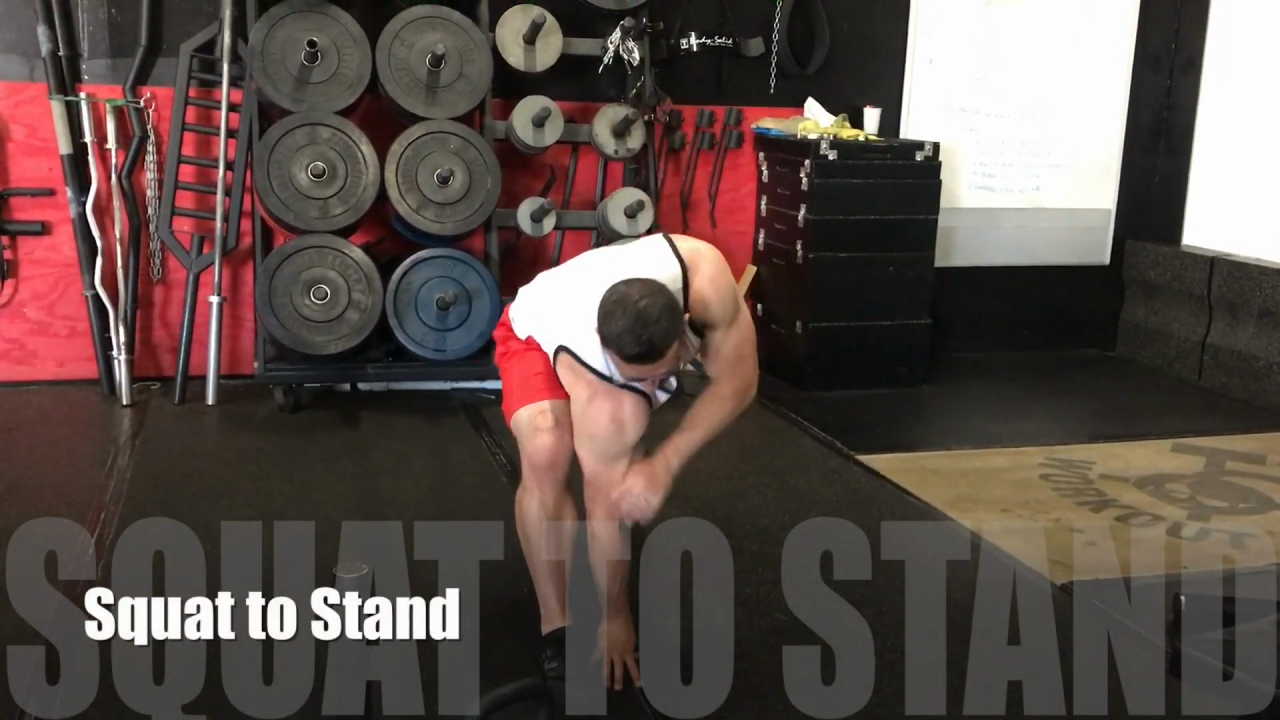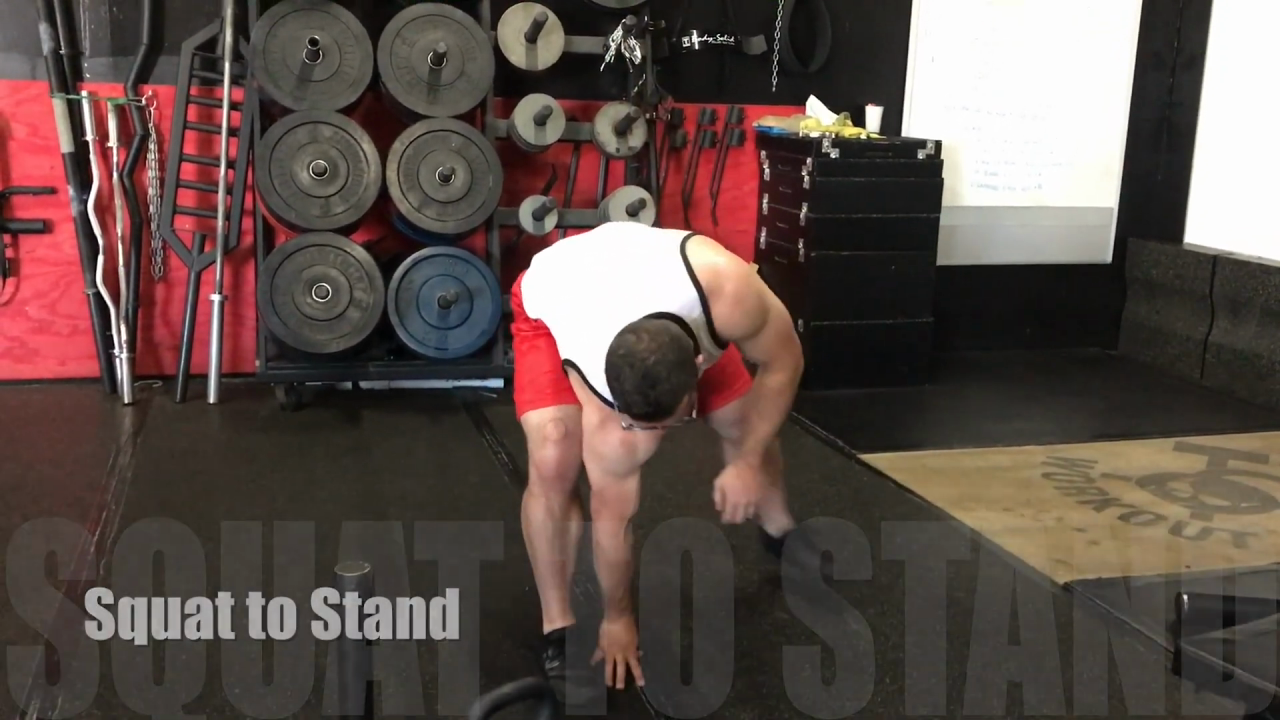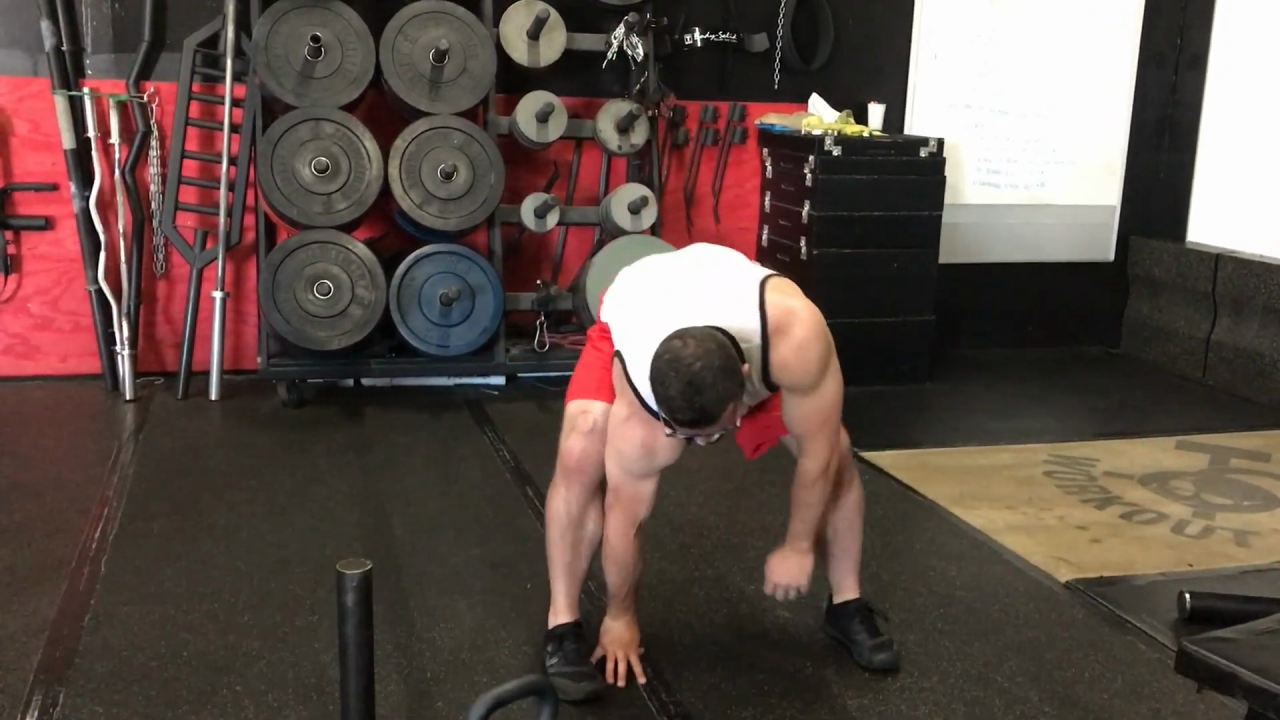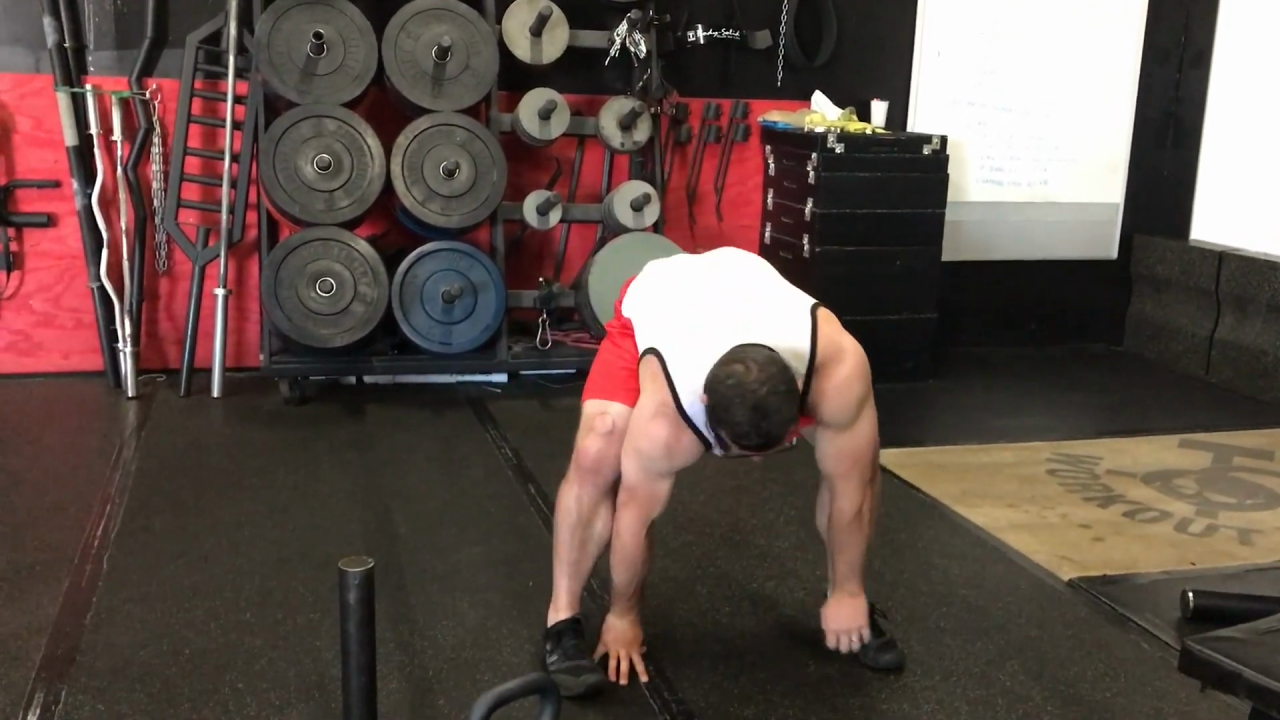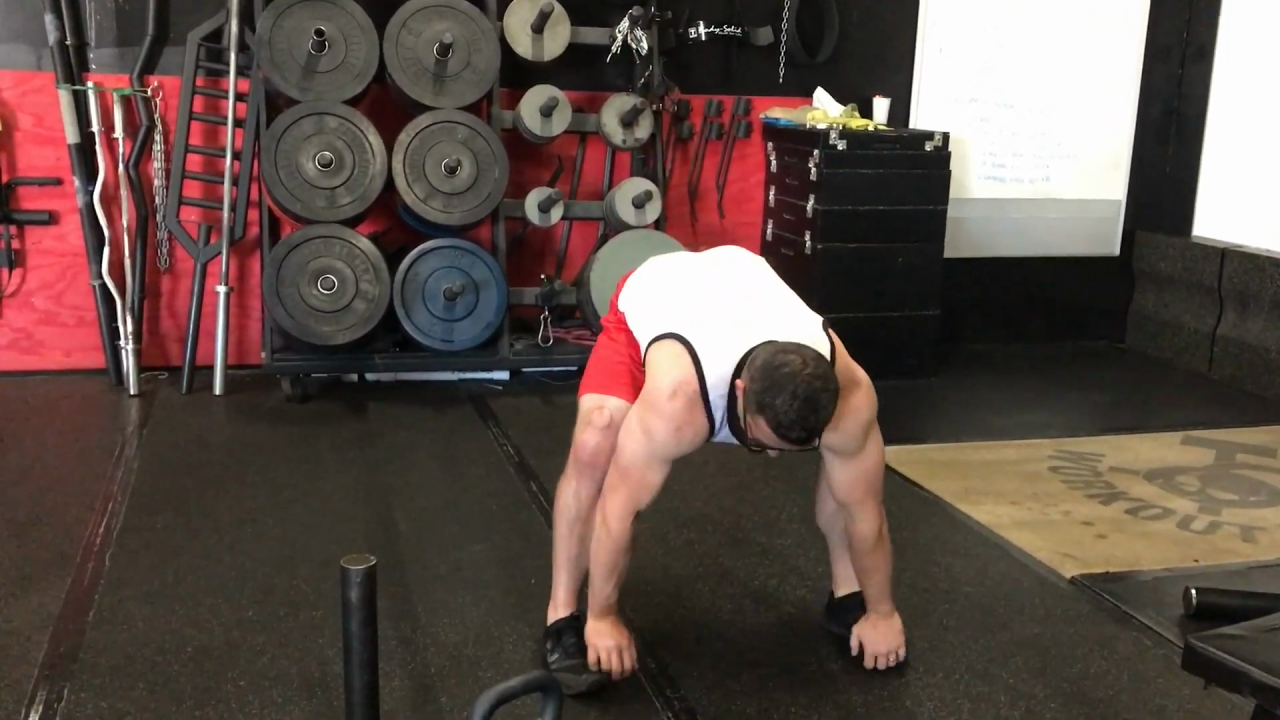
dt=0.3s
person 1, frame 1
left shoulder: (704, 274)
right shoulder: (602, 397)
left elbow: (737, 377)
right elbow: (603, 508)
left wrist: (665, 464)
right wrist: (615, 620)
right hip: (535, 334)
right knee: (547, 454)
right ankle: (556, 626)
person 1, frame 2
left shoulder: (722, 289)
right shoulder: (603, 395)
left elbow: (784, 362)
right elbow: (613, 516)
left wrist: (747, 462)
right wrist: (617, 619)
right hip: (550, 300)
left knee: (744, 425)
right knee: (552, 460)
left ankle: (778, 534)
right ankle: (558, 628)
person 1, frame 3
left shoulder: (794, 334)
right shoulder: (640, 410)
left elbow: (822, 451)
right elbow: (625, 516)
left wrist: (797, 549)
right wrist: (620, 617)
left hip: (740, 315)
left knee: (834, 454)
right knee: (580, 458)
left ankle: (846, 604)
right ankle: (563, 624)
person 1, frame 4
left shoulder: (838, 370)
right shoulder: (666, 410)
left elbow: (850, 483)
right elbow: (635, 514)
left wrist: (846, 593)
right wrist: (623, 615)
left knee: (855, 450)
right knee: (596, 456)
left ankle: (846, 594)
right ankle: (562, 620)
person 1, frame 5
left shoulder: (847, 392)
right shoulder: (678, 395)
left elbow: (864, 510)
right elbow: (619, 504)
left wrist: (882, 613)
right wrist: (603, 616)
left knee: (851, 456)
right knee: (594, 450)
left ankle: (846, 597)
right ankle: (563, 619)
